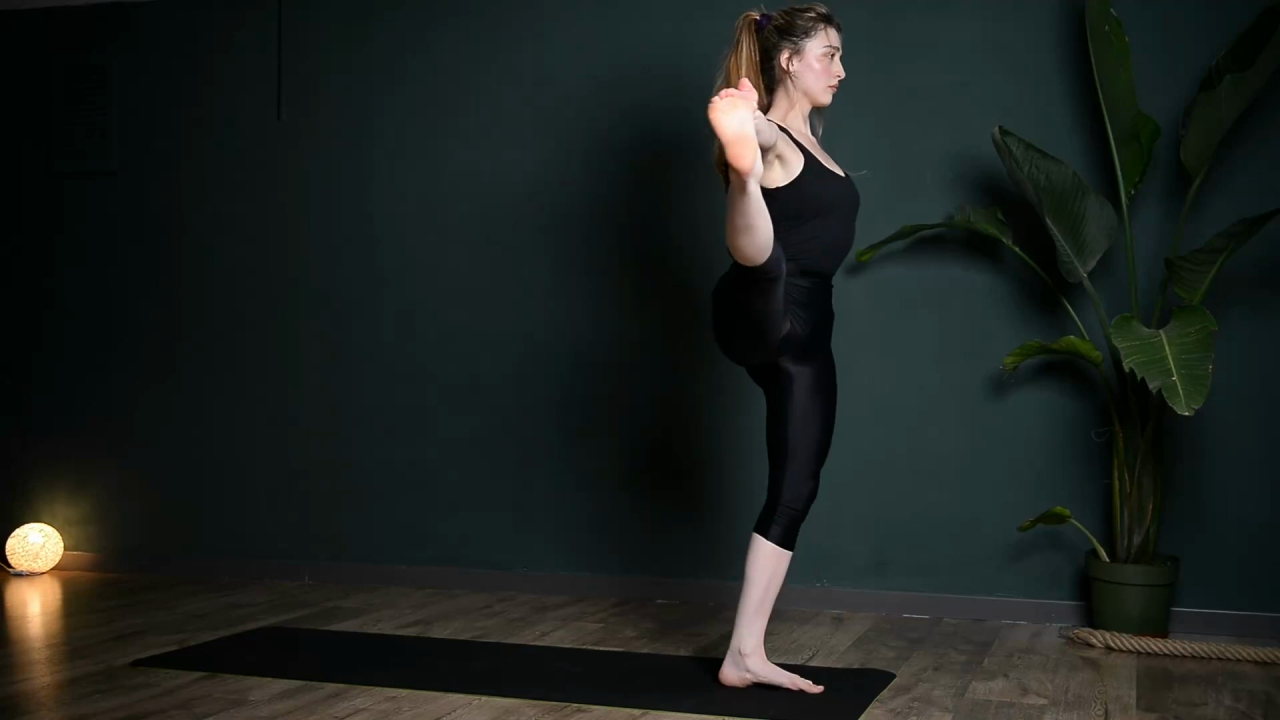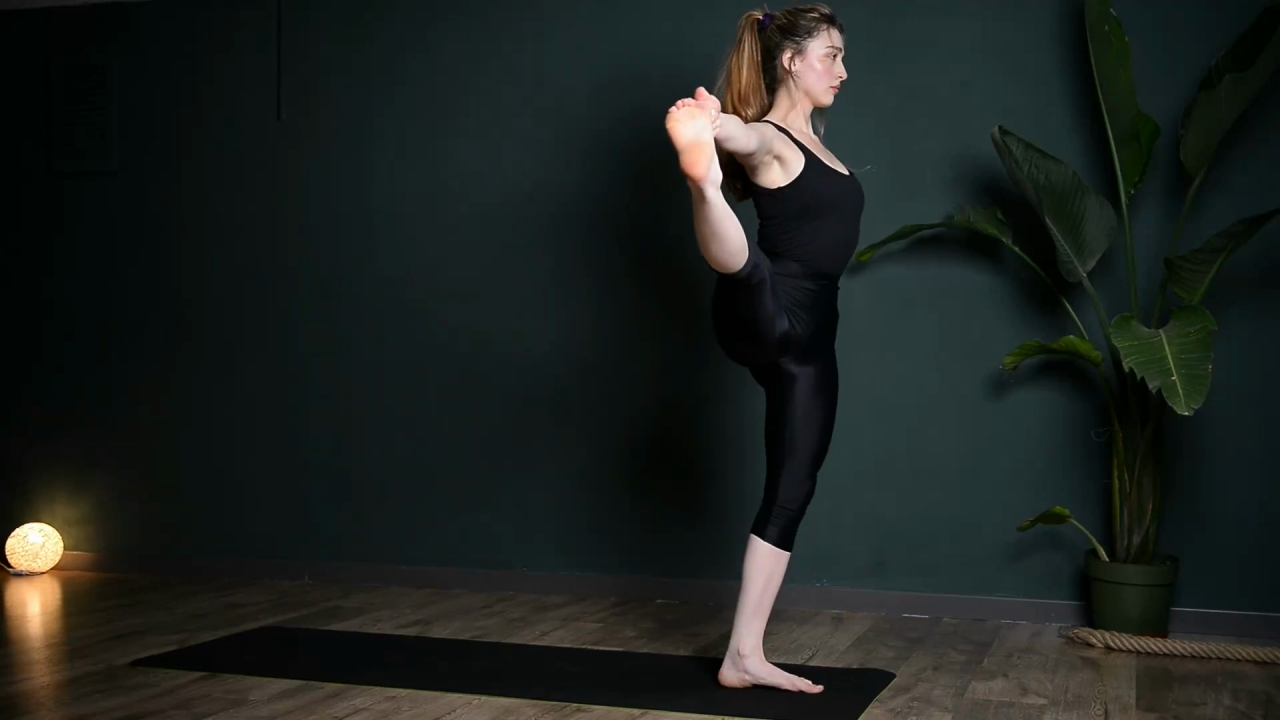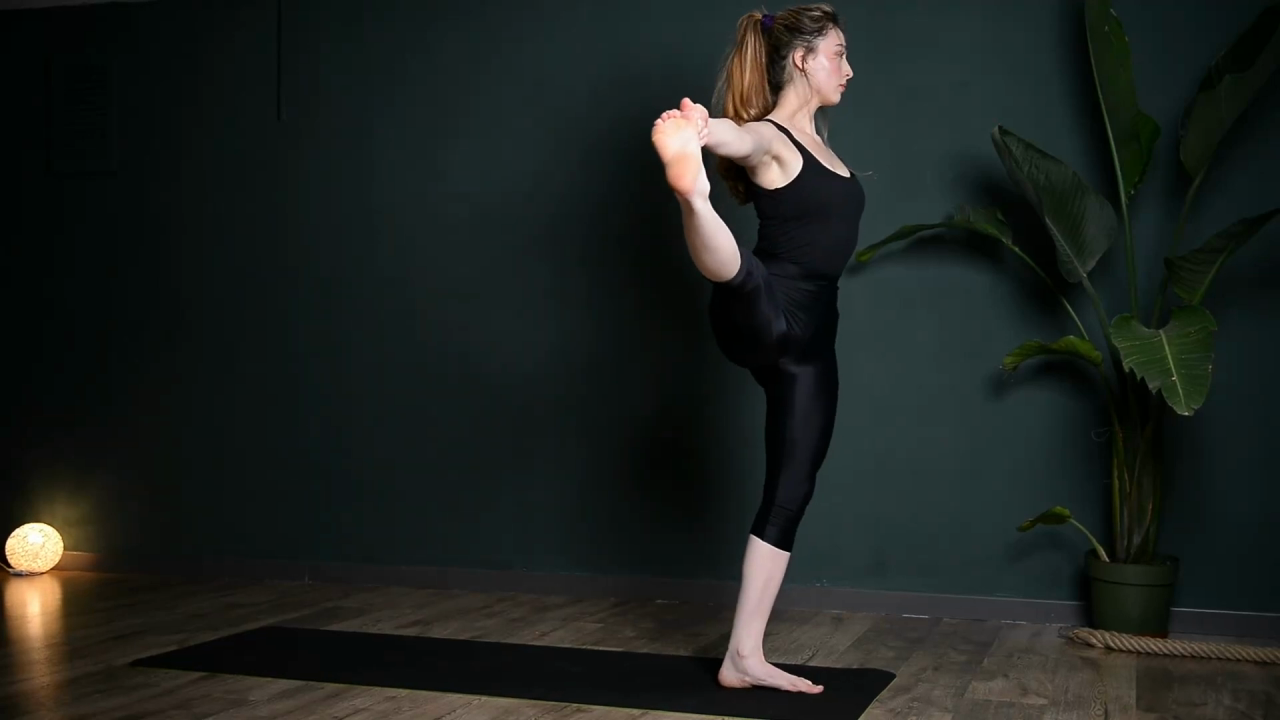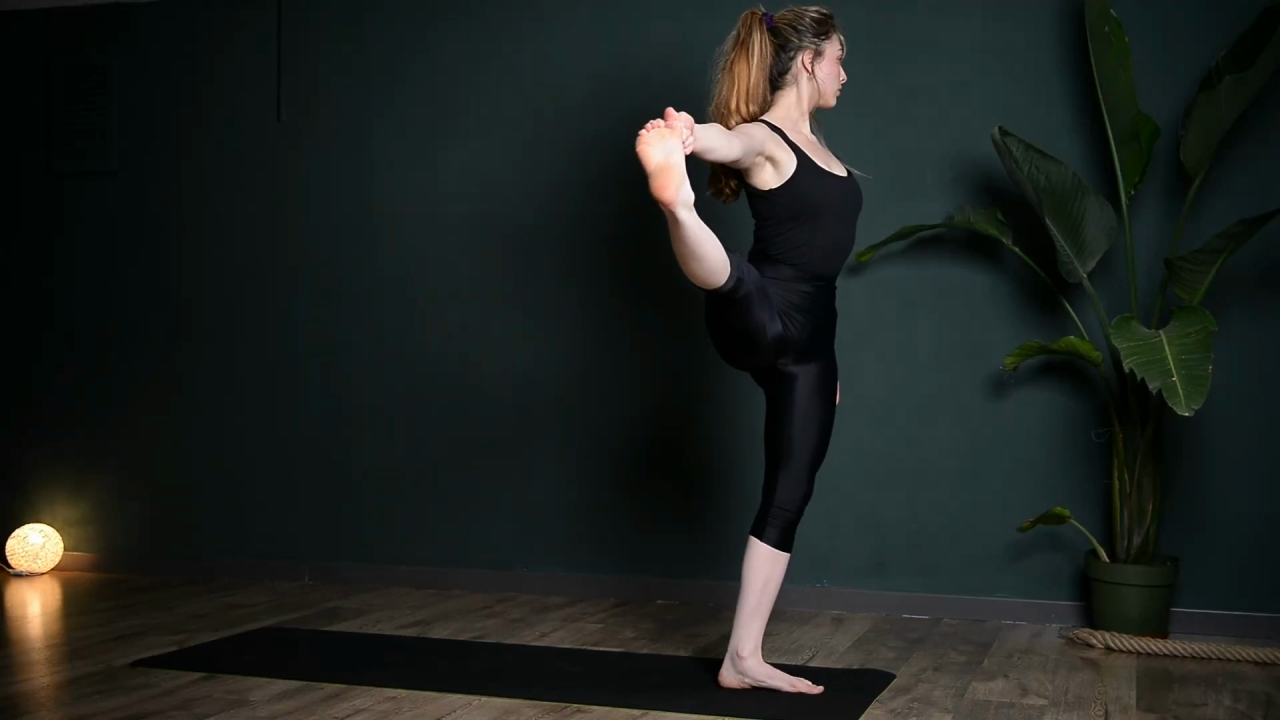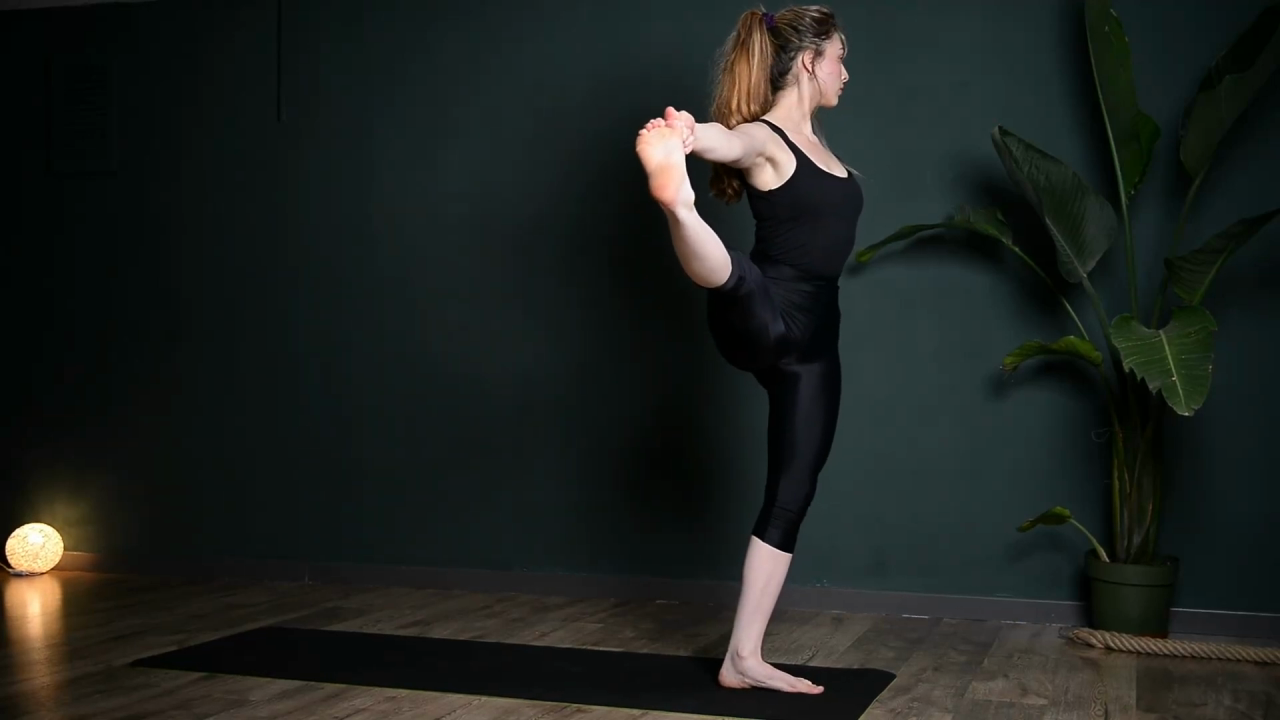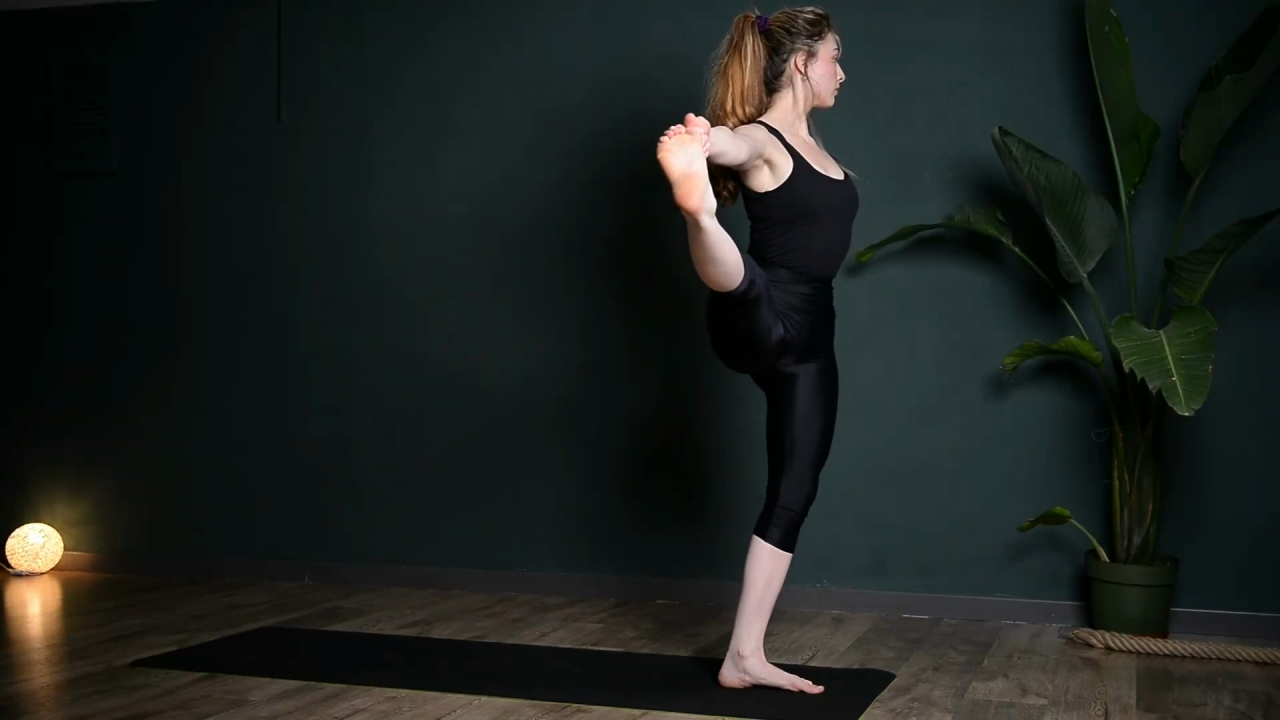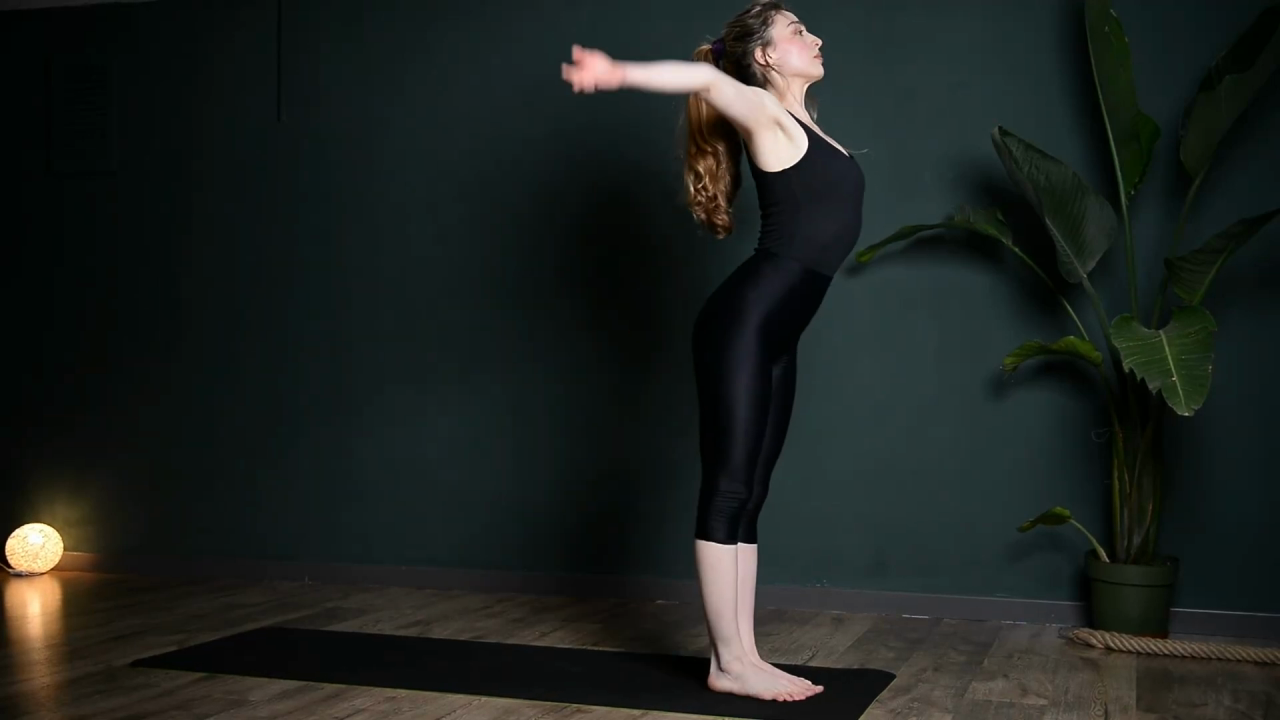
dt=0.7s
person 1, frame 1
left shoulder: (806, 137)
right shoulder: (769, 134)
right elbow: (757, 132)
right wrist: (743, 136)
left hip: (806, 329)
right hip: (764, 316)
left knee: (792, 493)
right knee: (761, 265)
left ankle: (745, 654)
person 1, frame 2
left shoulder: (811, 139)
right shoulder: (766, 139)
right elbow: (737, 136)
right wrist: (708, 125)
left hip: (810, 332)
right hip: (764, 316)
left knee: (790, 495)
right knee: (743, 267)
left ankle: (744, 656)
person 1, frame 3
left shoulder: (814, 141)
right shoulder: (765, 137)
right elbow: (730, 138)
right wrist: (694, 131)
left hip: (810, 333)
right hip: (764, 319)
left knee: (789, 495)
right knee: (738, 274)
left ankle: (743, 657)
person 1, frame 4
left shoulder: (812, 144)
right shoulder: (761, 138)
right elbow: (720, 141)
right wrist: (680, 138)
left hip: (809, 334)
right hip: (762, 320)
left knee: (788, 497)
right knee: (730, 279)
left ankle: (743, 659)
person 1, frame 5
left shoulder: (813, 142)
right shoulder: (762, 137)
right elbow: (723, 141)
right wrist: (682, 136)
left hip: (813, 335)
right hip: (763, 320)
left knee: (790, 498)
right knee: (733, 279)
left ankle: (743, 658)
person 1, frame 6
left shoulder: (809, 141)
right shoulder: (760, 138)
right elbow: (727, 145)
right wrist: (700, 142)
left hip: (809, 334)
right hip: (760, 324)
left knee: (792, 497)
right knee: (739, 282)
left ankle: (744, 656)
person 1, frame 7
left shoulder: (797, 120)
right shoulder: (764, 114)
right elbow: (705, 77)
right wrist: (622, 72)
left hip: (774, 335)
right hip: (744, 324)
left knee: (748, 494)
right knee: (727, 487)
left ankle: (740, 658)
right ankle: (729, 662)
